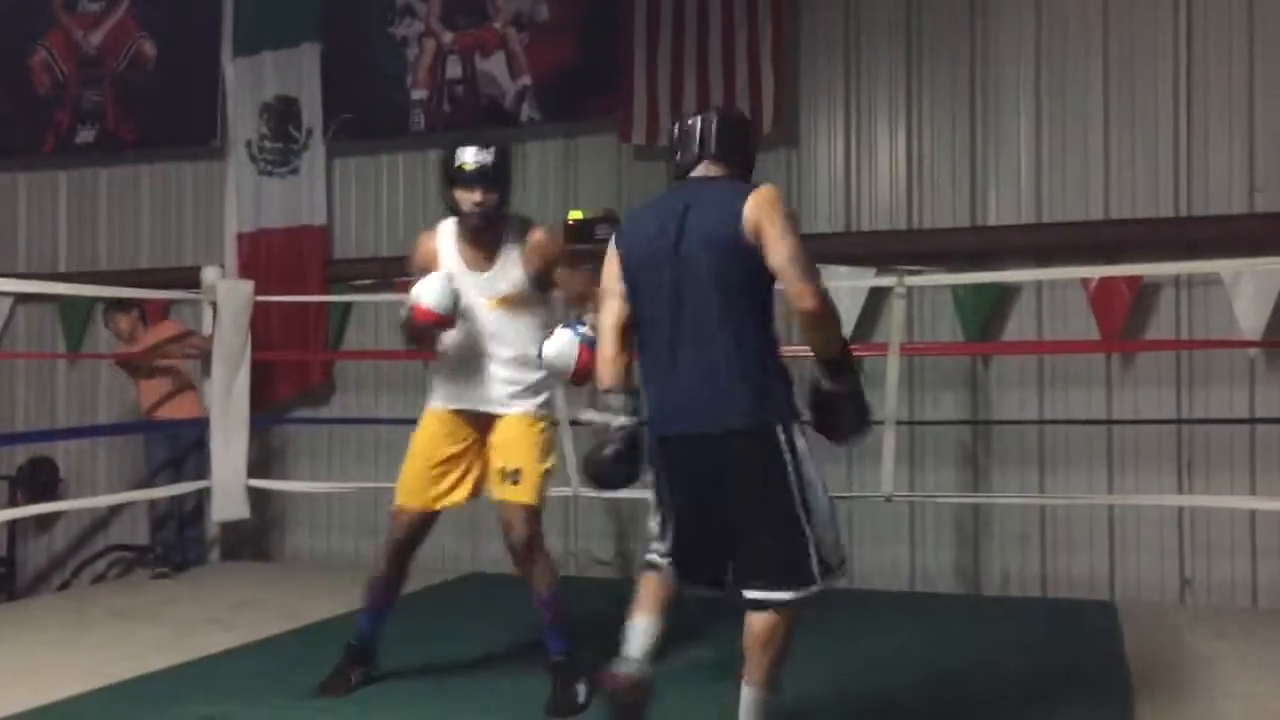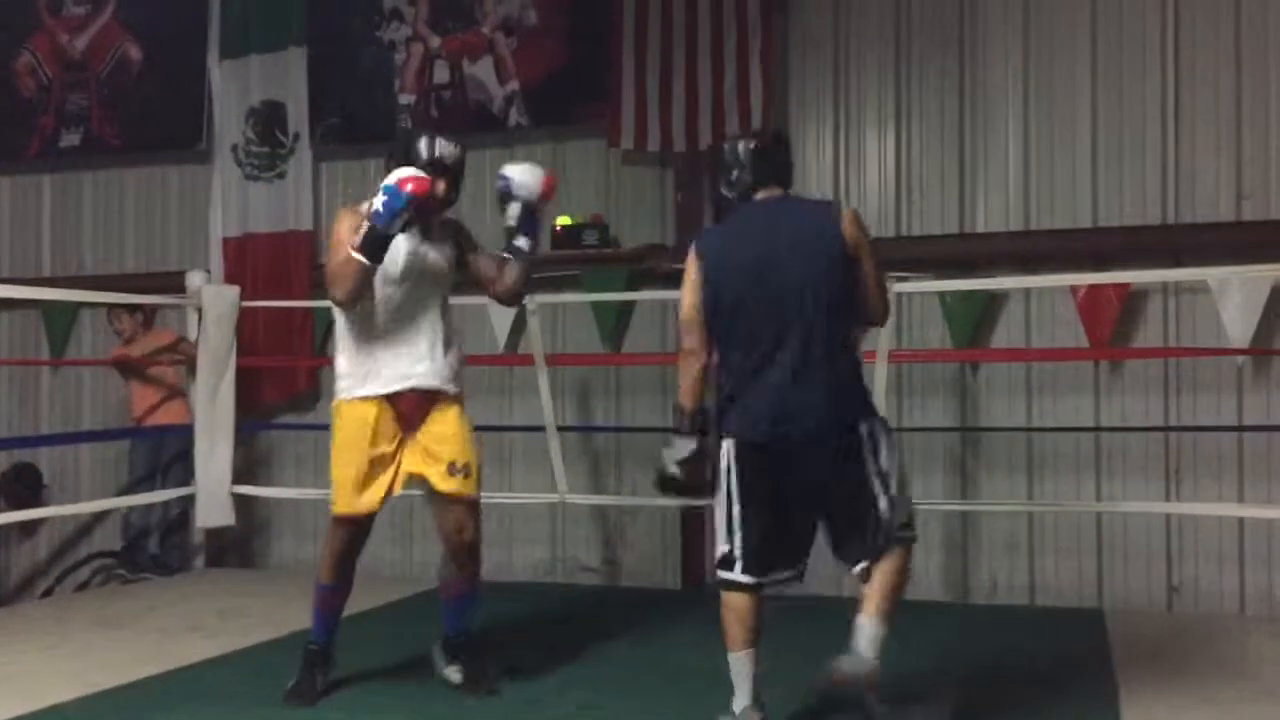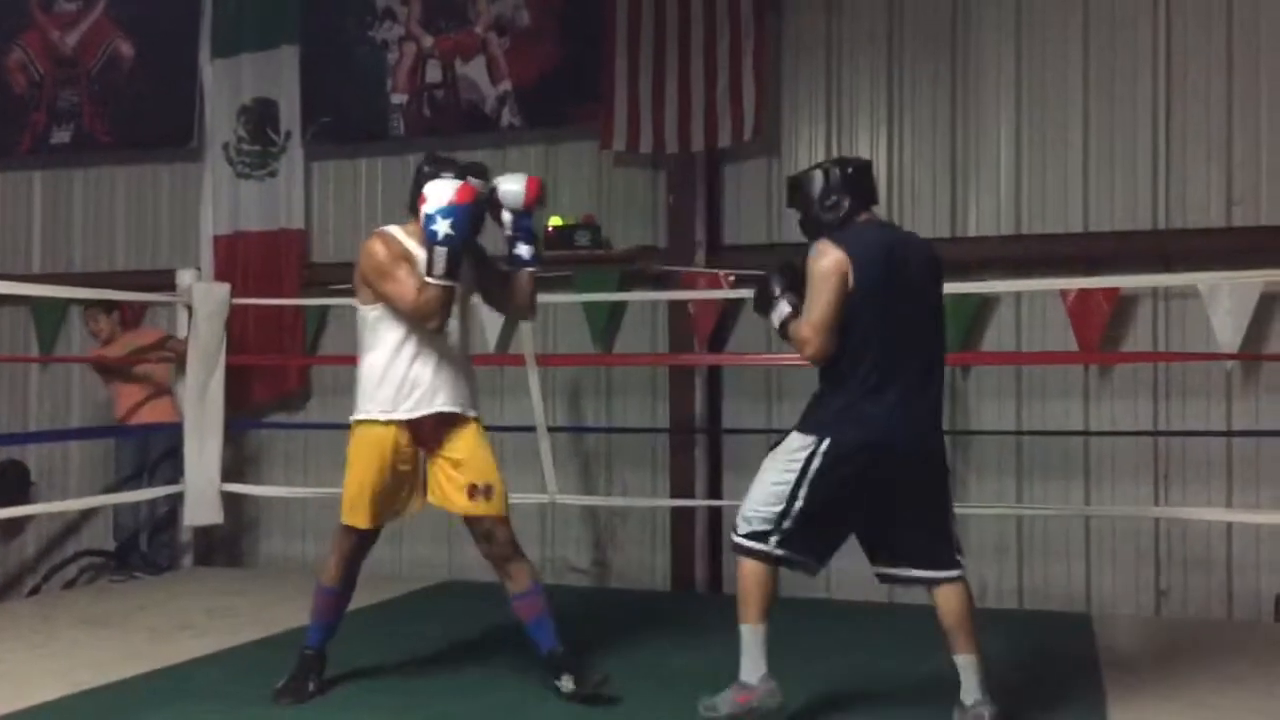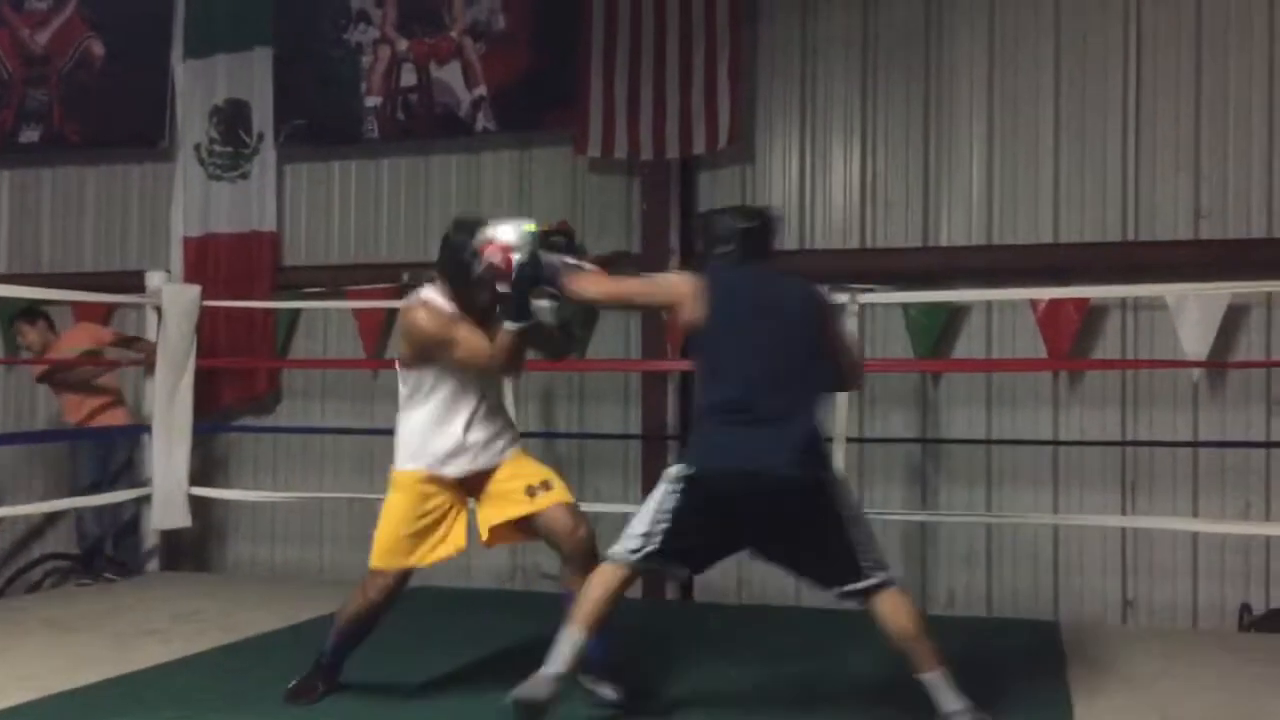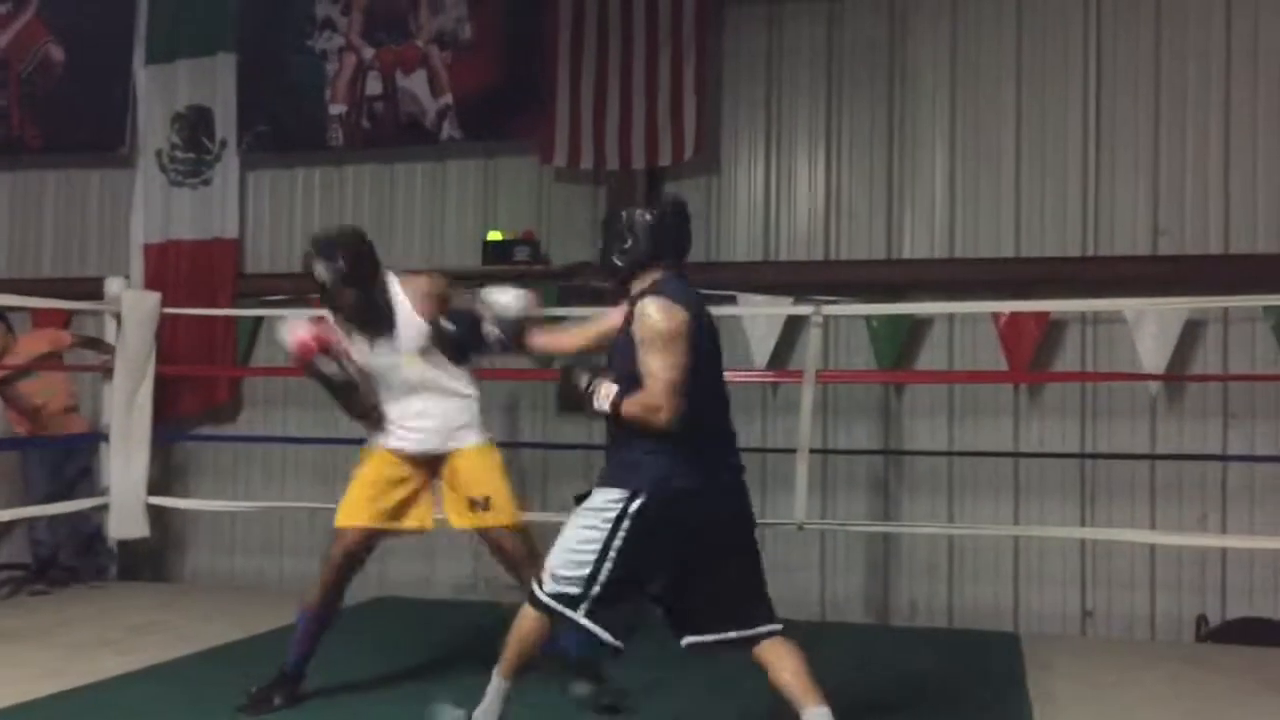
dt=0.4s
person 1, frame 1
left shoulder: (631, 228)
right shoulder: (757, 204)
left elbow: (612, 324)
right elbow: (807, 302)
left wrist: (613, 407)
right wrist: (838, 374)
left hip: (672, 423)
right hip: (752, 422)
left knee: (673, 552)
right knee: (774, 579)
left ankle: (633, 659)
person 1, frame 2
left shoulder: (706, 249)
right shoulder: (837, 222)
left elbow: (692, 353)
right elbow: (874, 312)
left wrist: (685, 434)
left hip: (750, 428)
right hip: (836, 419)
left knee: (742, 570)
right knee: (888, 541)
right ankle: (863, 652)
person 1, frame 3
left shoulder: (834, 252)
right shoulder: (923, 254)
left elbow: (816, 346)
left wrist: (782, 306)
left hip: (841, 433)
right hip: (915, 435)
left knee: (755, 539)
right knee: (940, 567)
person 1, frame 4
left shoulder: (698, 289)
right shoulder: (808, 299)
left elbow: (604, 290)
right elbow: (847, 373)
left wrist: (556, 267)
left hip: (716, 471)
right hip: (801, 472)
left knee: (622, 562)
right knee: (872, 585)
left ankle: (551, 677)
person 1, frame 5
left shoulder: (657, 309)
right shoulder: (674, 301)
left elbow: (662, 410)
right elbow: (579, 338)
left wrist: (601, 393)
right wrist: (512, 336)
left hip: (651, 492)
right hip: (717, 493)
left knee: (546, 596)
right knee: (757, 629)
person 2, frame 1
left shoulder: (537, 242)
right shoulder: (432, 247)
left elbow: (579, 302)
right elbow: (419, 339)
right wrist: (420, 324)
left hip: (518, 408)
right hip: (449, 406)
left knee: (523, 537)
right knee: (401, 532)
left ankle: (566, 670)
right ankle: (360, 653)
person 2, frame 2
left shoulder: (448, 232)
right shoulder: (353, 222)
left elbow: (507, 289)
right elbow: (342, 294)
left wrist: (523, 226)
right wrist: (379, 227)
left hip: (437, 395)
right hip: (369, 397)
left knee: (461, 532)
right knee: (347, 531)
left ankle: (452, 647)
right ankle: (316, 658)
person 2, frame 3
left shoulder: (466, 250)
right shoulder: (382, 249)
left elbow: (521, 306)
right elbow: (425, 315)
left wrist: (523, 238)
right wrist: (446, 242)
left hip: (456, 414)
right hip: (387, 418)
left knee: (501, 544)
right knee: (352, 542)
left ankle: (559, 663)
right ankle: (310, 660)
person 2, frame 4
left shoulder: (491, 302)
right shoulder: (424, 315)
right elbow: (497, 360)
right wrist: (513, 295)
left hip: (496, 455)
right hip: (425, 468)
left knee: (579, 541)
right knee: (380, 588)
left ankle: (598, 668)
right ankle: (325, 667)
person 2, frame 5
left shoulder: (419, 294)
right shoulder: (331, 332)
left elbow: (474, 339)
right elbow: (369, 416)
right wrist: (330, 375)
left hip: (462, 442)
right hip: (396, 448)
left knee: (518, 553)
right knee: (340, 559)
left ankle: (578, 661)
right ankle: (289, 676)
person 3, frame 1
left shoulder: (168, 329)
right shoulder: (125, 354)
left elbow: (207, 346)
right elbow: (141, 364)
right wrist: (164, 352)
left hip: (190, 420)
right hip: (157, 425)
left knee: (190, 491)
right knee: (162, 490)
left ankle: (191, 556)
right ankle: (166, 558)
person 3, frame 2
left shoulder: (163, 337)
right shoulder: (120, 355)
left elbow: (196, 354)
right elbow: (136, 365)
right wrist: (159, 357)
left hip: (177, 426)
right hip: (144, 430)
left knee: (174, 495)
right knee: (138, 493)
left ankle: (171, 560)
right ankle: (133, 559)
person 3, frame 3
left shoulder: (145, 335)
right shoulder: (102, 356)
left elbow: (180, 348)
right elbow: (120, 366)
left wrist: (182, 353)
right wrist: (146, 355)
left hip: (164, 424)
right hip: (130, 429)
right knee: (127, 494)
left ankle: (159, 558)
right ankle: (128, 560)
person 3, frame 4
left shoulder: (84, 332)
right shoulder: (43, 365)
left elbow: (126, 341)
right elbow: (75, 379)
left wrist: (153, 350)
right wrist: (107, 366)
left hip: (119, 425)
right hip: (85, 433)
left knee: (121, 494)
right knee: (88, 497)
left ankle: (125, 561)
right ankle: (92, 564)
person 3, frame 5
left shoulder: (43, 339)
left elbow: (86, 342)
right wrist: (45, 419)
left hip: (73, 435)
right hip: (36, 441)
left knee: (82, 502)
right knee: (39, 506)
left ankle: (95, 566)
right ankle: (45, 571)
